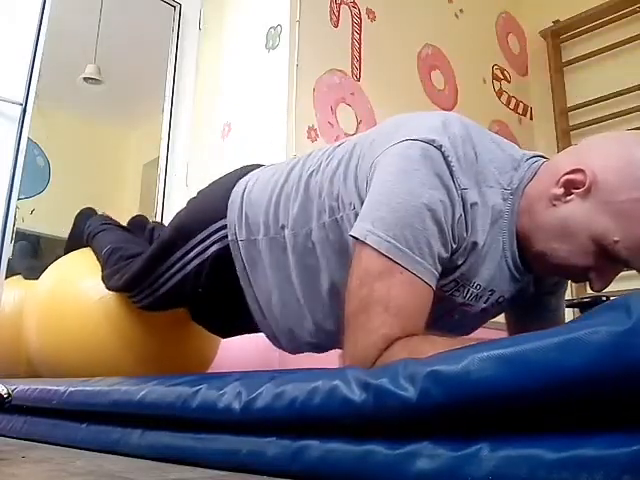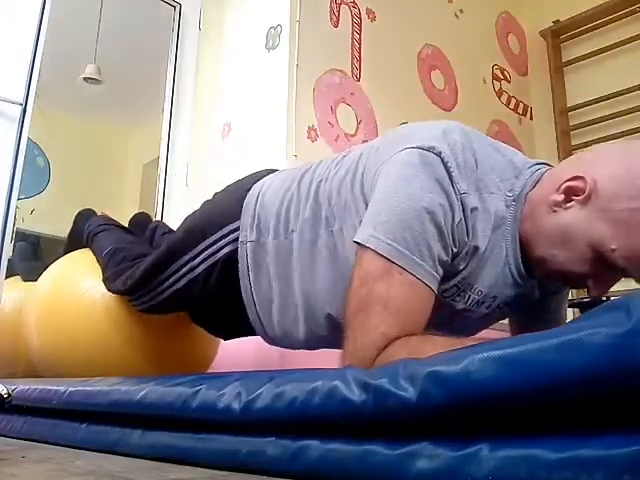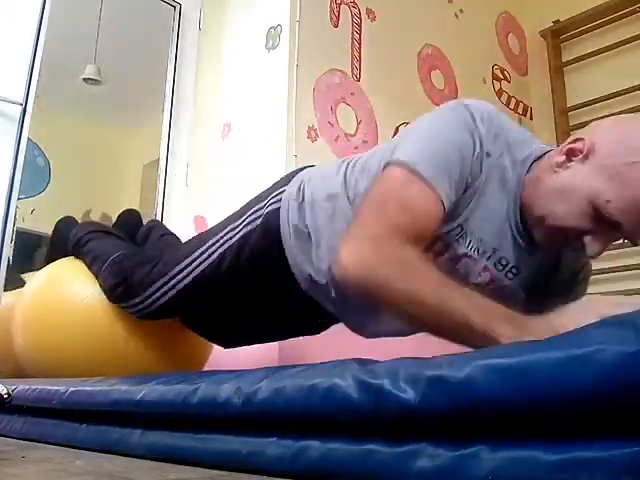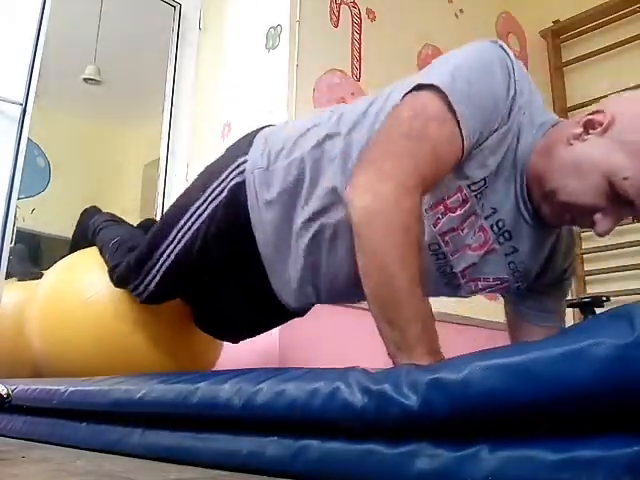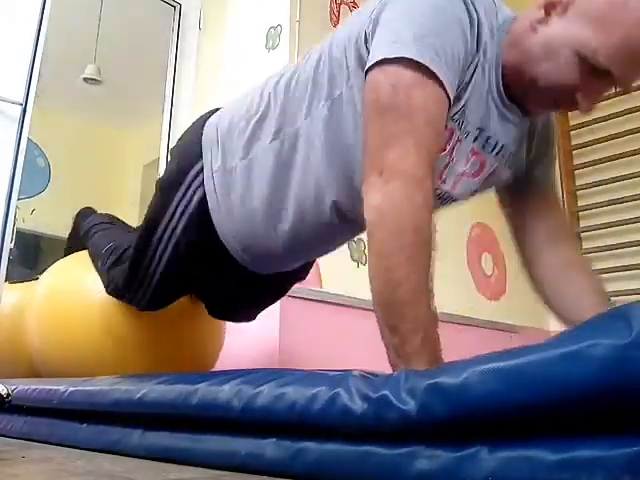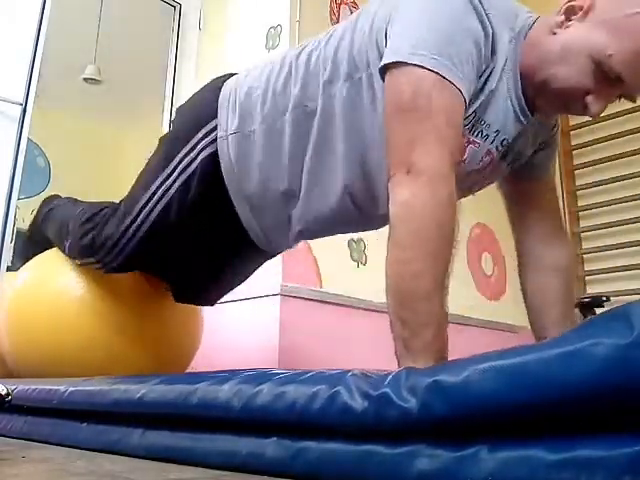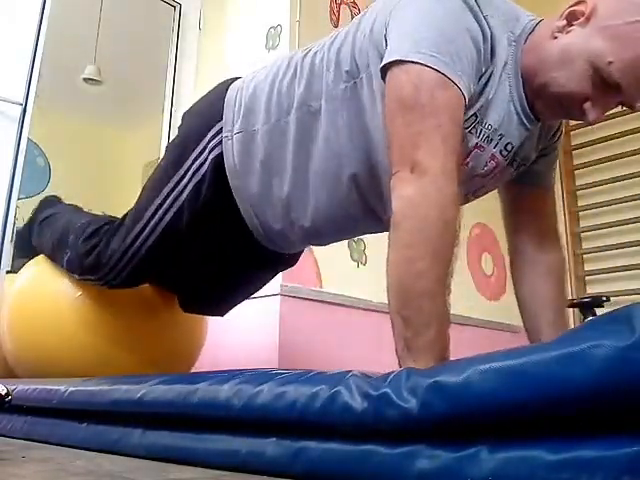
dt=0.4s
person 1, frame 1
left shoulder: (547, 240)
right shoulder: (438, 165)
right elbow: (371, 359)
left hip: (278, 270)
right hip: (241, 229)
left knee: (201, 315)
right knee: (137, 280)
left ankle: (148, 235)
right ankle: (98, 231)
person 1, frame 2
left shoulder: (549, 251)
right shoulder: (442, 172)
right elbow: (370, 359)
left hip: (282, 271)
right hip: (252, 230)
left knee: (201, 315)
right knee: (138, 280)
left ankle: (151, 234)
right ankle: (97, 231)
person 1, frame 3
left shoulder: (565, 264)
right shoulder: (473, 134)
right elbow: (363, 260)
right wrist: (524, 331)
right hip: (293, 228)
left knee: (204, 322)
right knee: (144, 290)
left ankle: (148, 234)
right ankle: (83, 238)
person 1, frame 4
left shoulder: (547, 257)
right shoulder: (491, 77)
right elbow: (377, 196)
right hip: (261, 188)
left knee: (216, 324)
right knee: (144, 281)
right ankle: (102, 228)
person 1, frame 5
left shoulder: (530, 127)
left elbow: (550, 242)
right elbow: (393, 189)
right hip: (223, 172)
left knee: (226, 307)
right knee: (139, 288)
right ankle: (93, 232)
person 1, frame 6
left shoulder: (536, 119)
left elbow: (545, 241)
right elbow: (420, 187)
right wrist: (423, 378)
right hip: (231, 137)
left knee: (185, 286)
right knee: (113, 245)
right ankle: (54, 219)
person 1, frame 7
left shoulder: (544, 124)
left elbow: (537, 246)
right elbow: (422, 181)
right wrist: (423, 380)
right hip: (236, 149)
left knee: (192, 296)
right knee: (115, 264)
right ankle: (51, 224)
